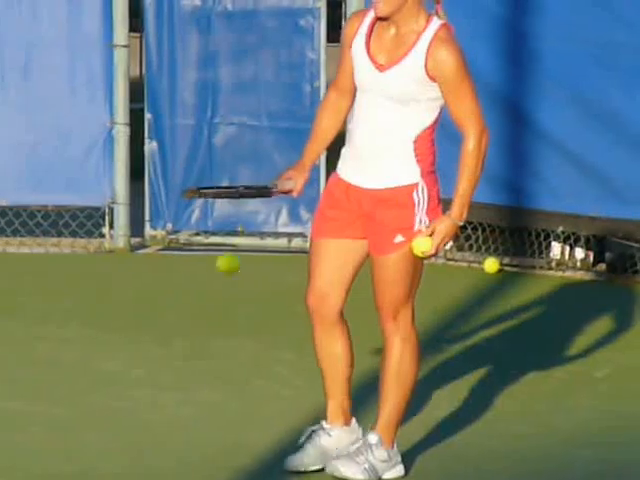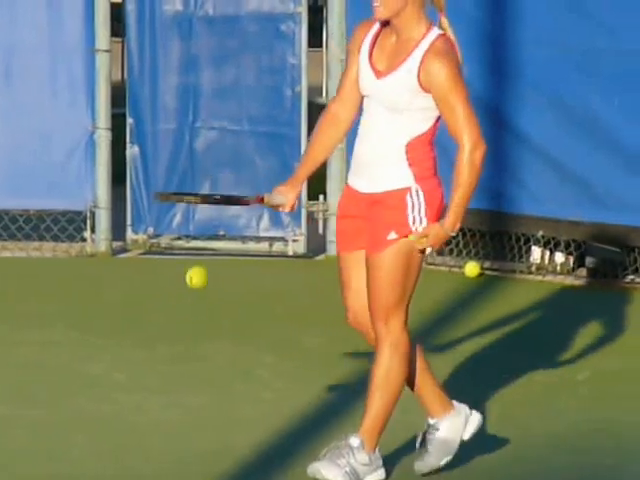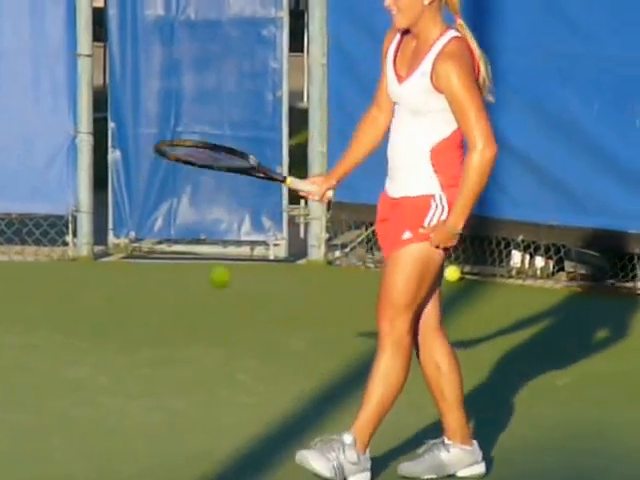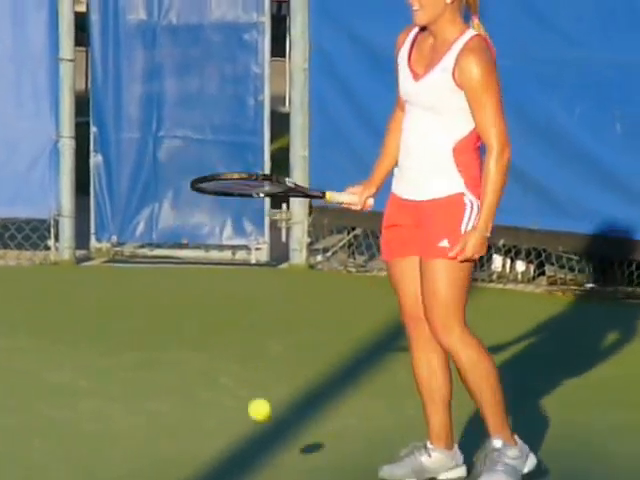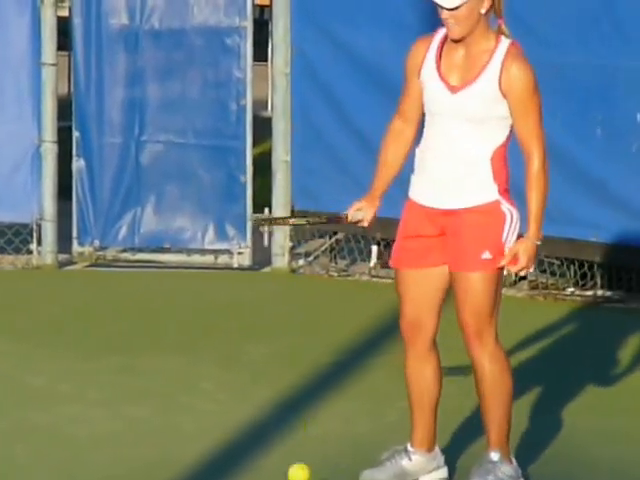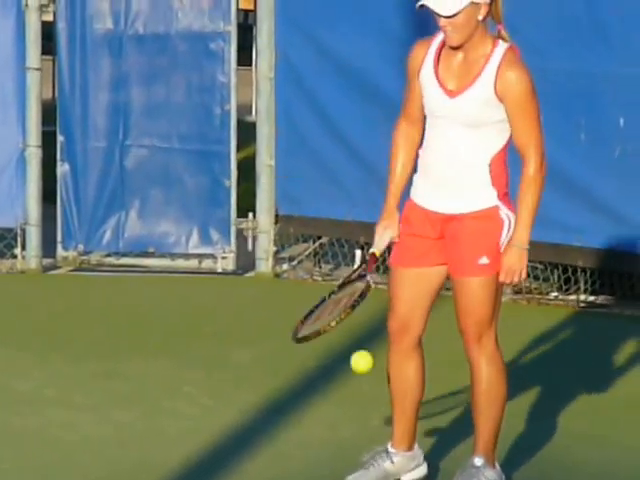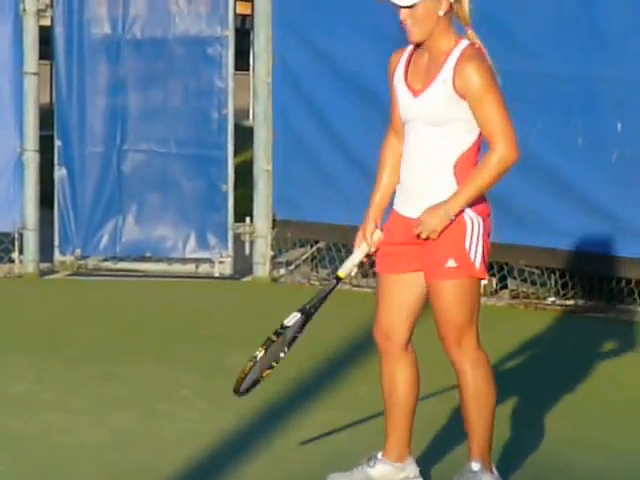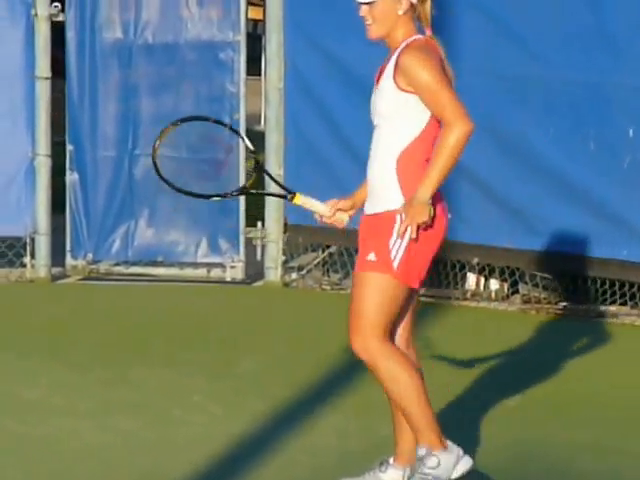
dt=0.4s
person 1, frame 1
left shoulder: (440, 48)
left elbow: (476, 135)
left wrist: (457, 213)
right wrist: (305, 163)
left hip: (405, 195)
right hip: (348, 187)
left knee: (393, 319)
right knee: (321, 302)
right ankle: (340, 426)
person 1, frame 2
left shoulder: (436, 58)
left elbow: (472, 145)
right elbow: (341, 111)
left wrist: (451, 221)
right wrist: (299, 178)
left hip: (407, 199)
right hip: (360, 193)
left knee: (386, 323)
right knee: (361, 318)
right ankle: (447, 414)
person 1, frame 3
left shoulder: (450, 61)
right shoulder: (395, 42)
left elbow: (484, 147)
left wrist: (457, 221)
right wrist: (335, 175)
left hip: (433, 205)
right hip: (398, 199)
left knee: (392, 325)
right knee: (423, 325)
person 1, frame 4
left shoulder: (471, 57)
right shoulder: (408, 41)
left elbow: (498, 145)
left wrist: (483, 223)
right wrist: (374, 181)
left hip: (452, 204)
right hip: (405, 202)
left knee: (449, 330)
right knee: (417, 327)
person 1, frame 5
left shoulder: (512, 67)
right shoulder: (423, 50)
left elbow: (535, 155)
left wrist: (532, 234)
right wrist: (375, 195)
left hip: (481, 213)
right hip: (423, 209)
left knee: (478, 338)
right knee: (414, 334)
person 1, frame 6
left shoulder: (508, 71)
right shoulder: (423, 53)
left elbow: (534, 159)
left wrist: (520, 239)
right wrist: (390, 206)
left hip: (482, 219)
right hip: (423, 213)
left knee: (478, 341)
right knee: (401, 330)
person 1, frame 7
left shoulder: (469, 65)
right shoulder: (402, 61)
left elbow: (506, 149)
left wrist: (450, 206)
right wrist: (374, 212)
left hip: (455, 221)
right hip: (405, 220)
left knee: (460, 345)
right knee: (389, 336)
person 1, frame 8
left shoulder: (414, 55)
right shoulder: (400, 61)
left elbow: (460, 125)
left wrist: (420, 197)
right wrist: (356, 200)
left hip: (407, 221)
right hip: (388, 217)
left knee: (367, 340)
right knee: (392, 343)
